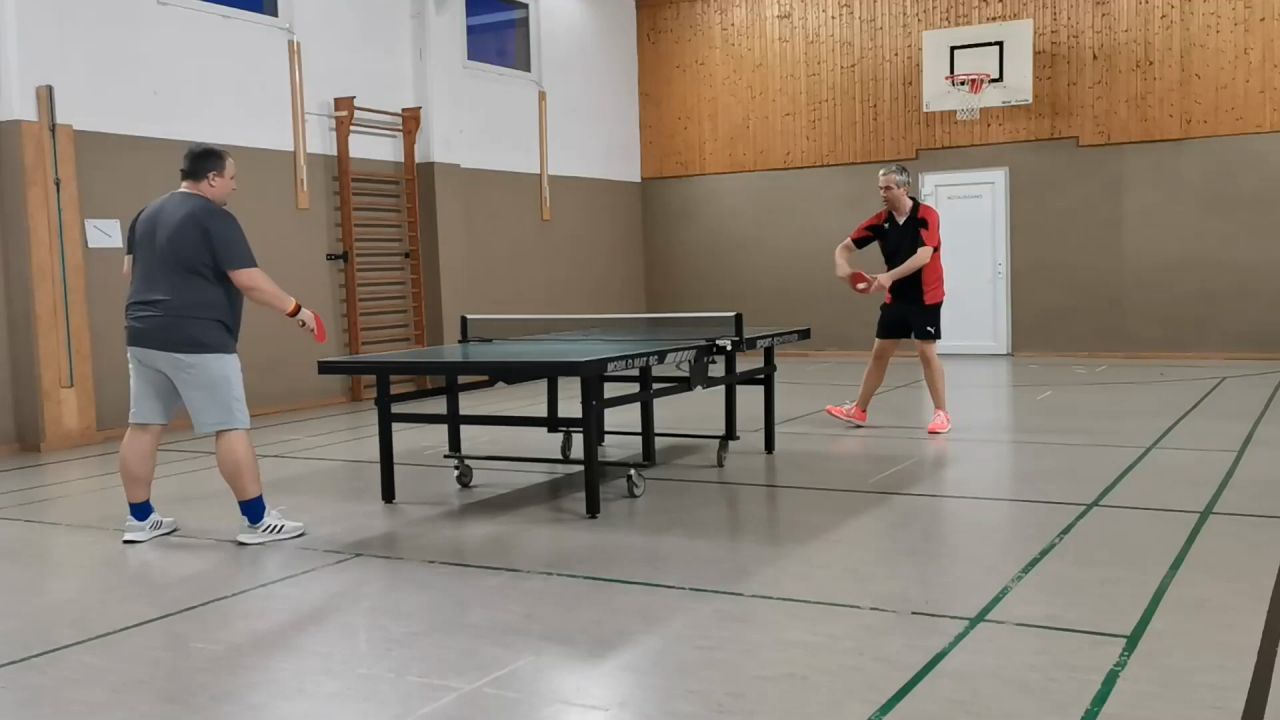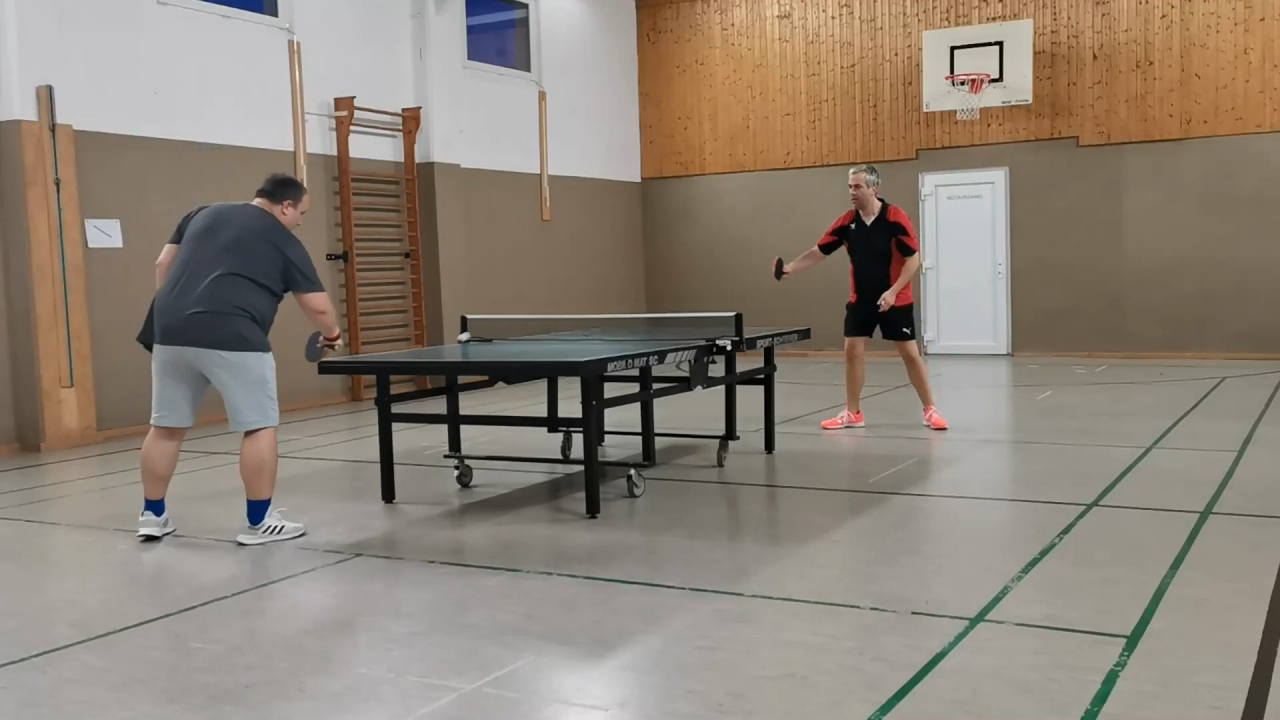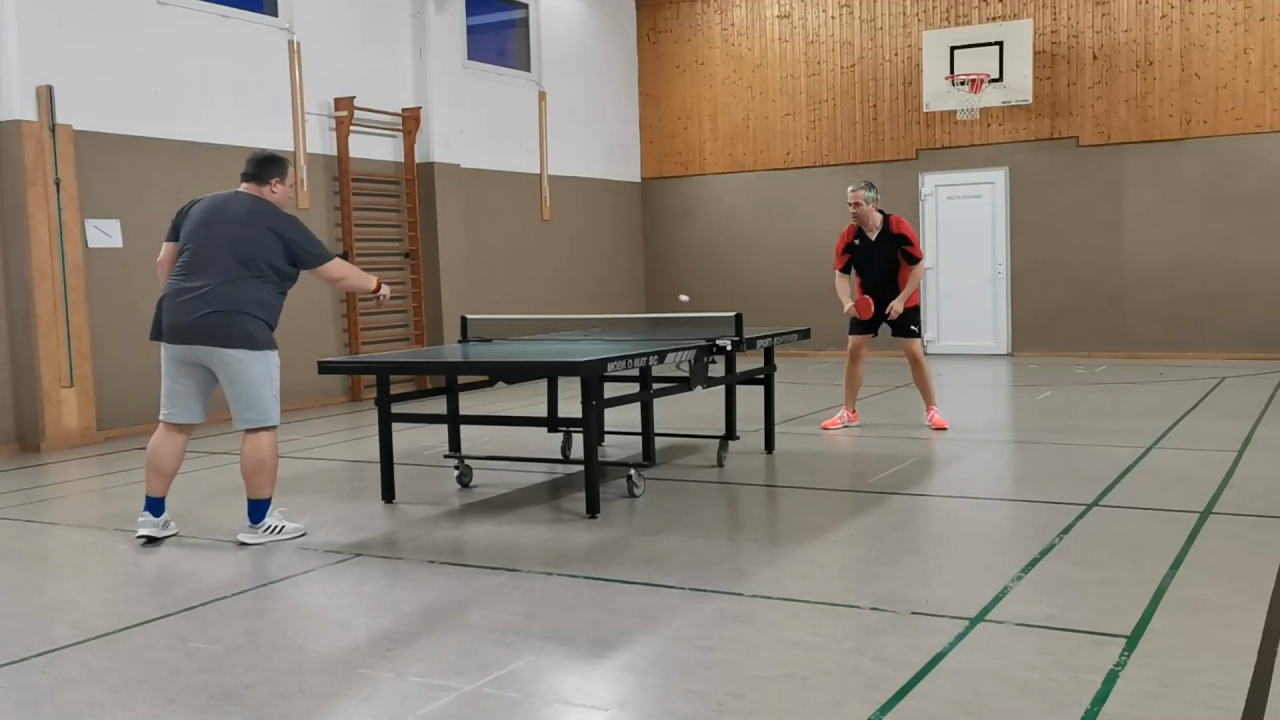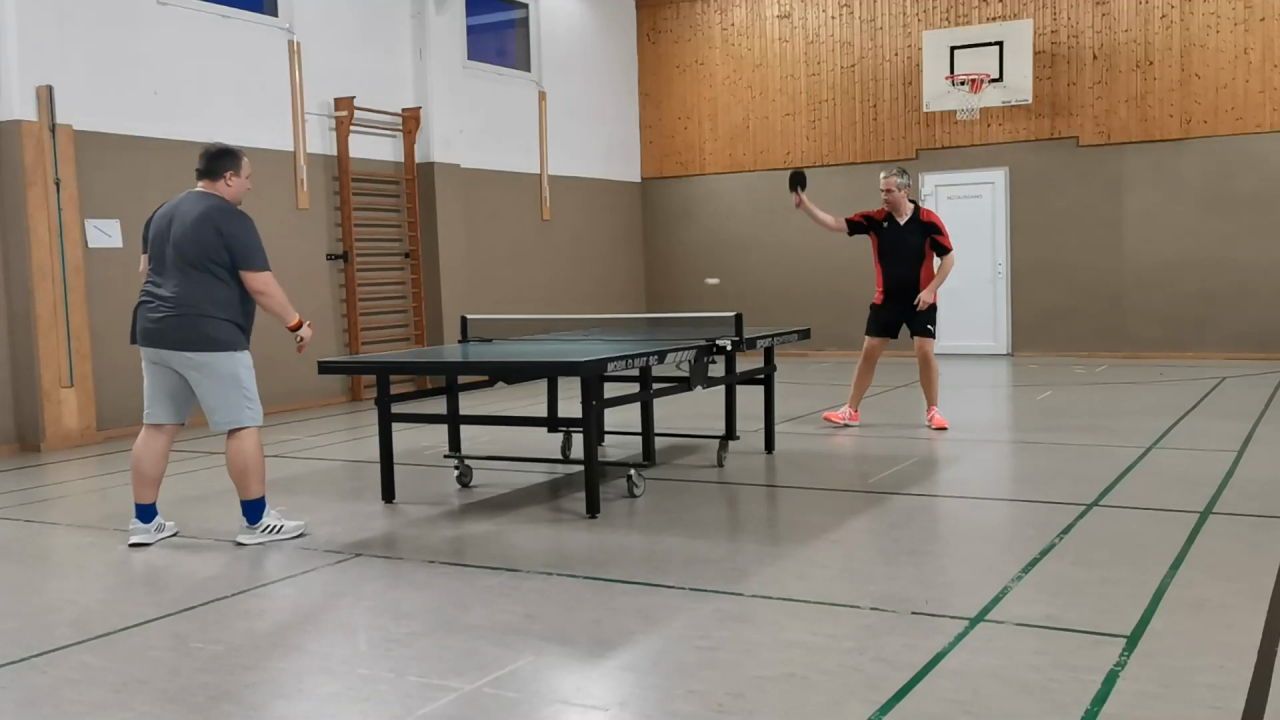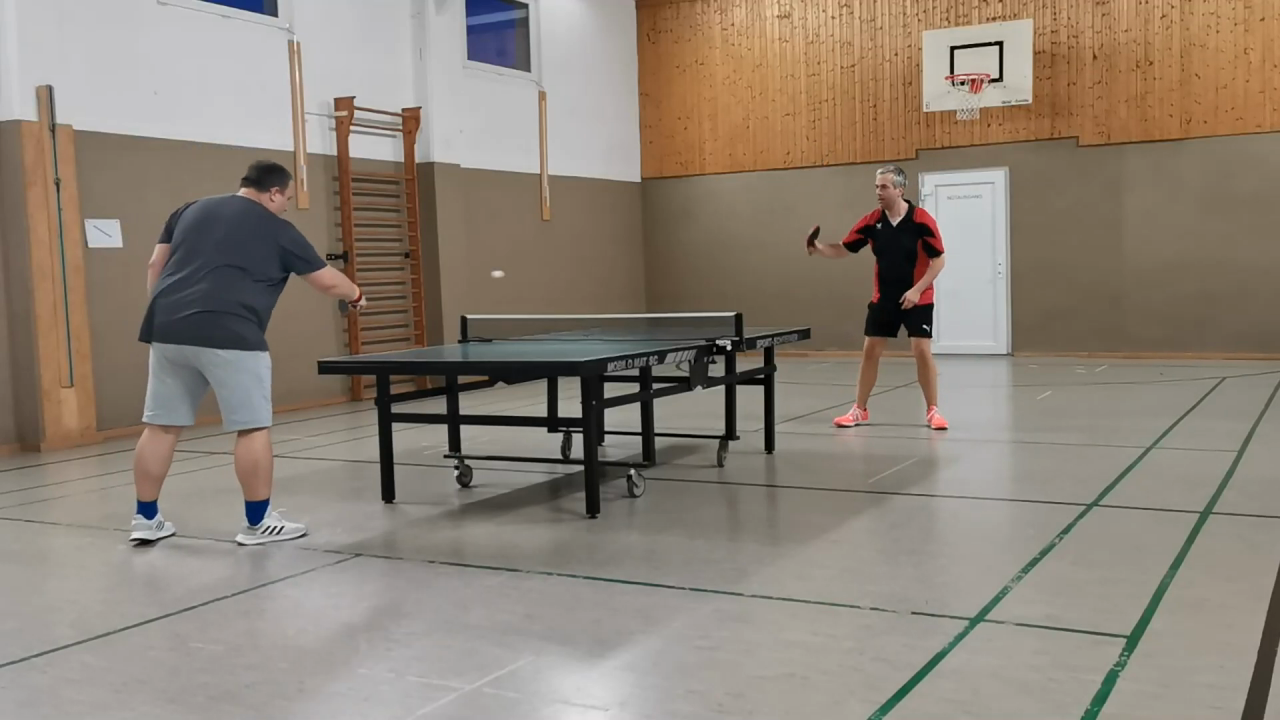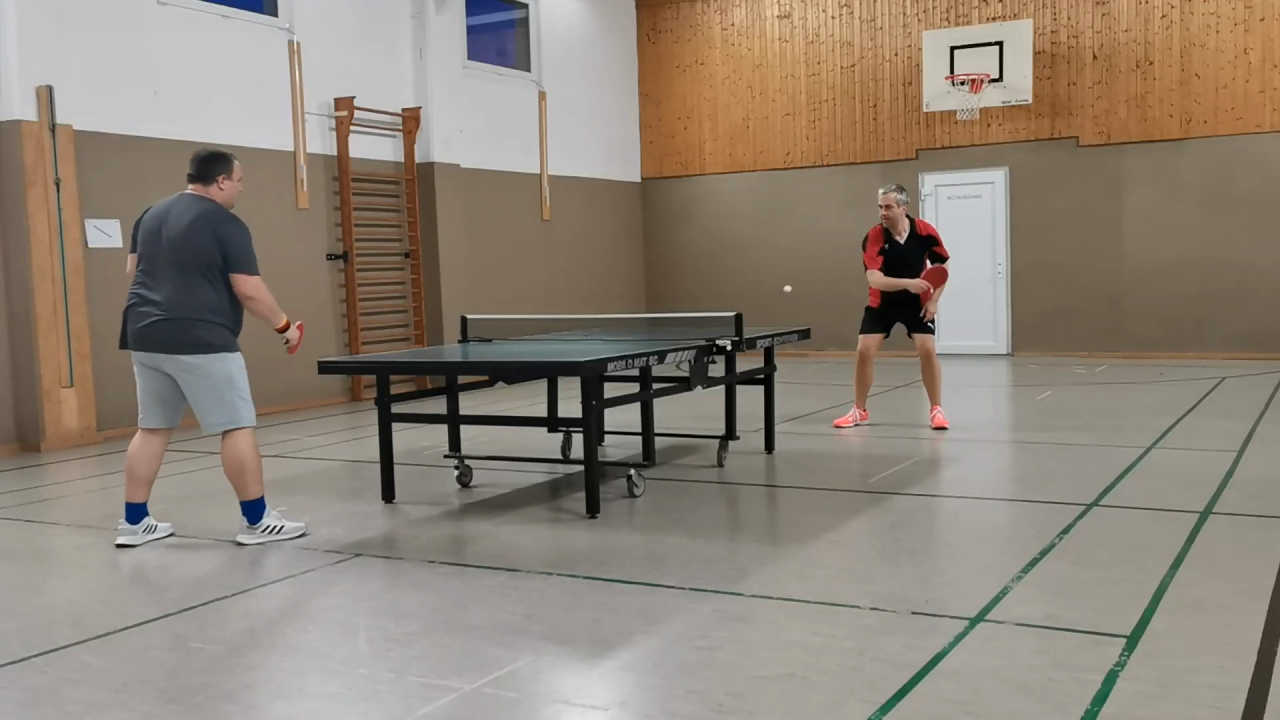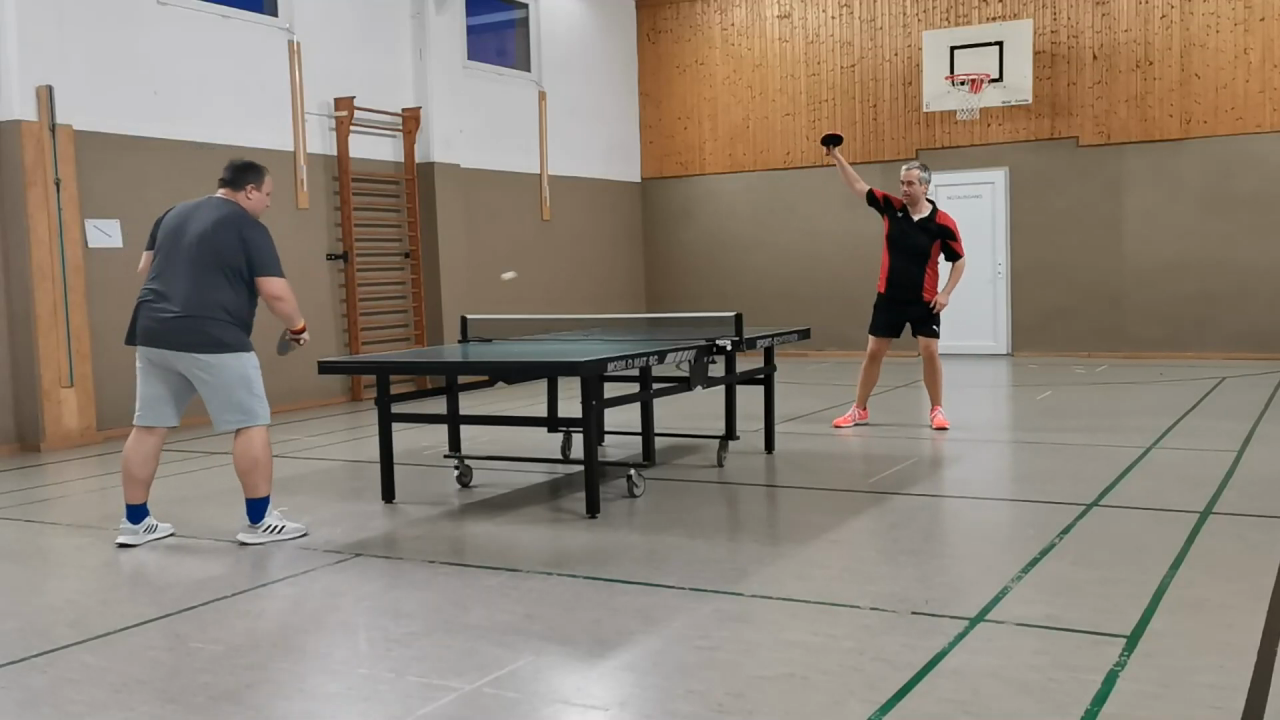
dt=0.5s
person 1, frame 1
left shoulder: (147, 213)
right shoulder: (215, 219)
left elbow: (130, 270)
right elbow: (249, 281)
right wrist: (295, 308)
left hip: (144, 336)
right hip: (198, 340)
left knee: (143, 426)
right knee: (231, 427)
left ankle: (139, 519)
right ankle: (257, 520)
person 1, frame 2
left shoulder: (203, 214)
right shoulder: (283, 241)
left elbow: (164, 265)
right elbow: (318, 305)
right wrist: (332, 335)
left hip: (170, 333)
right hip: (232, 339)
left knee: (166, 426)
right knee: (259, 427)
left ankle: (152, 515)
right ankle: (260, 522)
person 1, frame 3
left shoulder: (196, 208)
right shoulder: (282, 225)
left elbow: (166, 262)
right elbow: (334, 271)
right wrist: (375, 285)
left hip: (180, 330)
right hip: (238, 335)
left knee: (174, 423)
right knee: (260, 426)
left ankle: (152, 515)
right ankle: (259, 522)
person 1, frame 4
left shoulder: (163, 213)
right shoulder: (231, 220)
left elbow: (148, 271)
right elbow: (260, 286)
right wrist: (296, 323)
left hip: (156, 334)
right hip: (210, 338)
left knee: (158, 426)
right knee: (242, 426)
left ankle: (144, 521)
right ankle: (256, 521)
person 1, frame 5
left shoulder: (189, 210)
right shoulder: (276, 230)
left elbow: (156, 265)
right elbow: (327, 280)
left wrist: (164, 315)
right wrist: (355, 295)
left hip: (169, 332)
right hip: (228, 337)
left knee: (161, 426)
right knee: (253, 427)
left ankle: (146, 518)
right ankle: (258, 522)
person 1, frame 6
left shoulder: (151, 215)
right shoulder: (225, 224)
left elbow: (133, 270)
right elbow: (249, 291)
right wrist: (284, 325)
left hip: (146, 337)
right hip: (201, 341)
left knee: (152, 428)
right knee: (237, 427)
left ankle: (134, 522)
right ankle: (257, 521)
person 1, frame 7
left shoulder: (173, 215)
right shoulder: (249, 228)
left elbow: (145, 269)
right elbow: (277, 293)
right wrist: (298, 327)
left hip: (154, 336)
right hip: (214, 341)
left knee: (149, 427)
right knee: (252, 424)
left ankle: (136, 521)
right ankle: (260, 521)
person 2, frame 1
left shoulder: (925, 215)
right shoulder: (879, 221)
left elbow: (924, 255)
right elbow: (846, 246)
left wrist: (890, 275)
right wrist: (842, 265)
left hip: (925, 298)
right hip: (895, 299)
left knee: (926, 353)
right knee: (879, 353)
left ankle: (941, 413)
right ankle: (858, 410)
person 2, frame 2
left shoulder: (896, 218)
right shoulder: (846, 222)
left elbow: (913, 259)
right elbow: (818, 252)
left wrist: (893, 291)
right wrist: (792, 267)
left hip: (895, 300)
right hip: (860, 300)
left knee: (910, 354)
right knee: (852, 352)
left ankle: (930, 410)
right ankle: (853, 413)
person 2, frame 3
left shoulder: (899, 228)
right shoulder: (848, 237)
left elbow: (918, 267)
right elbow: (840, 276)
left wrist: (900, 300)
right wrist: (847, 302)
left hip: (902, 302)
left knee: (914, 353)
right knee: (854, 351)
left ankle: (932, 410)
right ankle: (849, 412)
person 2, frame 4
left shoulder: (929, 220)
right shoulder: (875, 219)
left elbow: (948, 259)
right elbow: (835, 224)
left wrist: (930, 290)
right wrist: (807, 206)
left hip: (920, 300)
right hip: (885, 301)
left knee: (925, 352)
right knee: (869, 353)
left ankle: (933, 411)
right ankle: (851, 411)
person 2, frame 5
left shoulder: (922, 220)
right shoulder: (871, 222)
left elbow: (938, 260)
right elbow: (843, 249)
left wrist: (917, 290)
right wrist: (820, 248)
left hip: (918, 300)
right hip: (882, 300)
left knee: (922, 352)
right knee: (870, 352)
left ankle: (933, 411)
right ankle: (860, 410)
person 2, frame 6
left shoulder: (926, 232)
right shoulder: (874, 237)
left elbow: (942, 265)
right elbow: (873, 278)
left wrist: (934, 299)
right wrist: (907, 284)
left hip: (917, 305)
right hip: (881, 305)
left knee: (927, 351)
right knee: (864, 352)
left ankle: (936, 410)
right ankle: (860, 411)
person 2, frame 7
left shoulder: (943, 222)
right shoulder: (892, 207)
left elbow: (959, 261)
right elbow: (860, 187)
left wrist: (946, 293)
right wrist: (838, 158)
left hip: (924, 301)
right hip: (889, 298)
left knee: (930, 352)
right knee: (874, 353)
left ankle: (937, 410)
right ankle: (859, 409)
